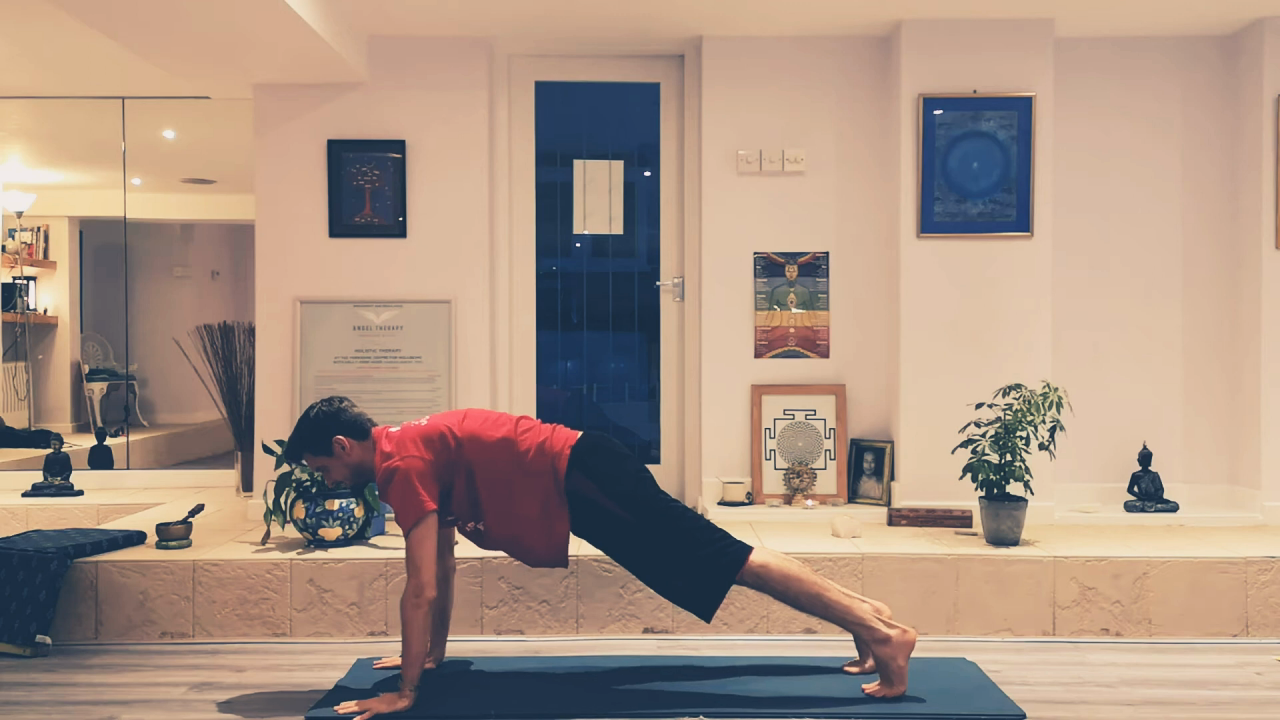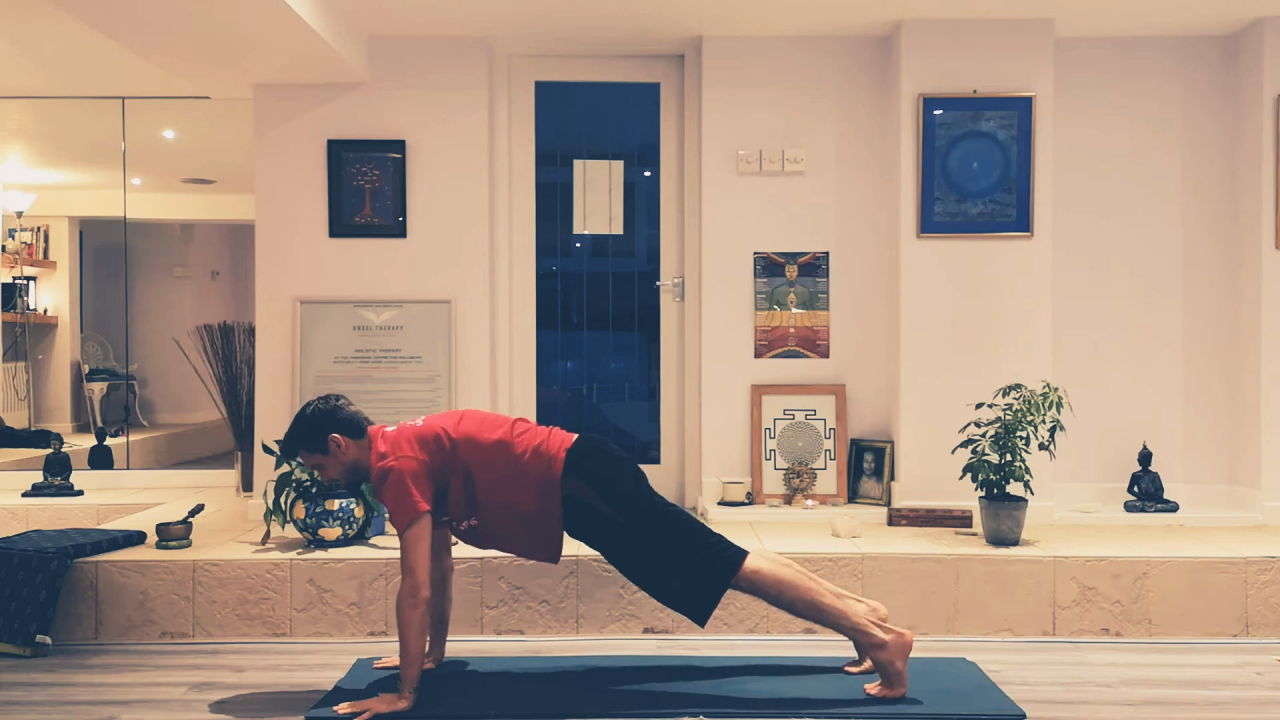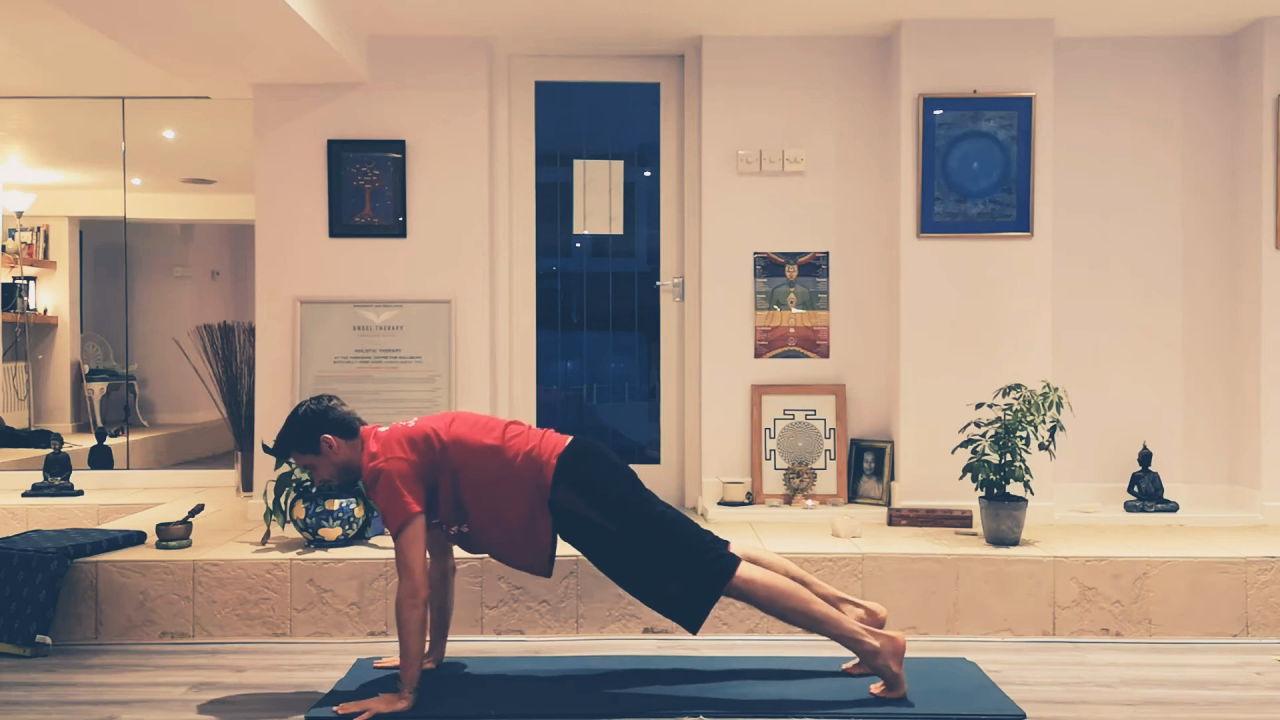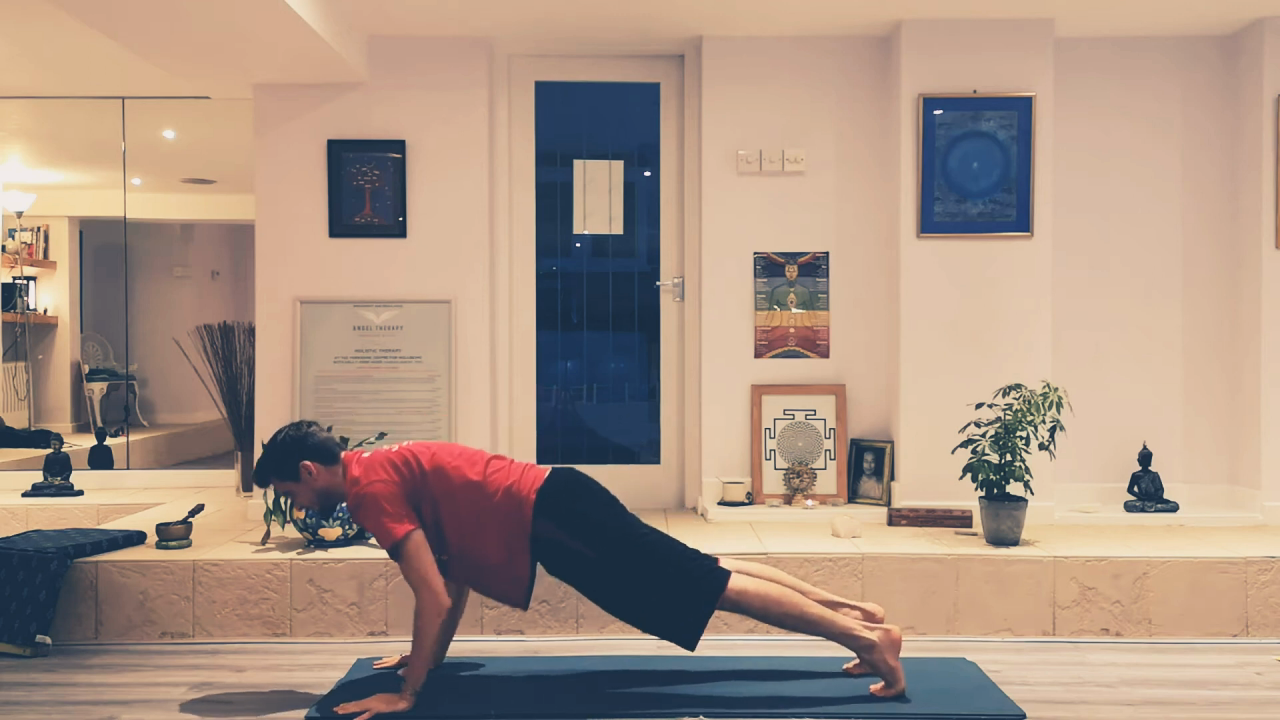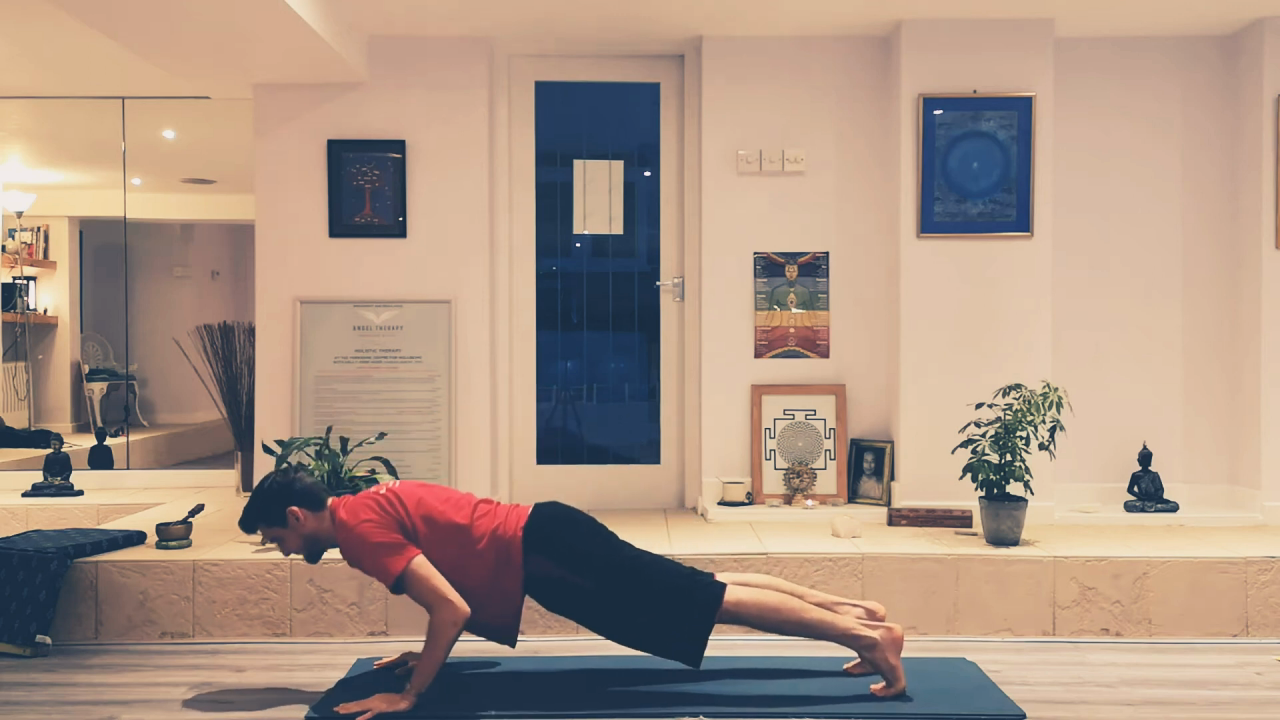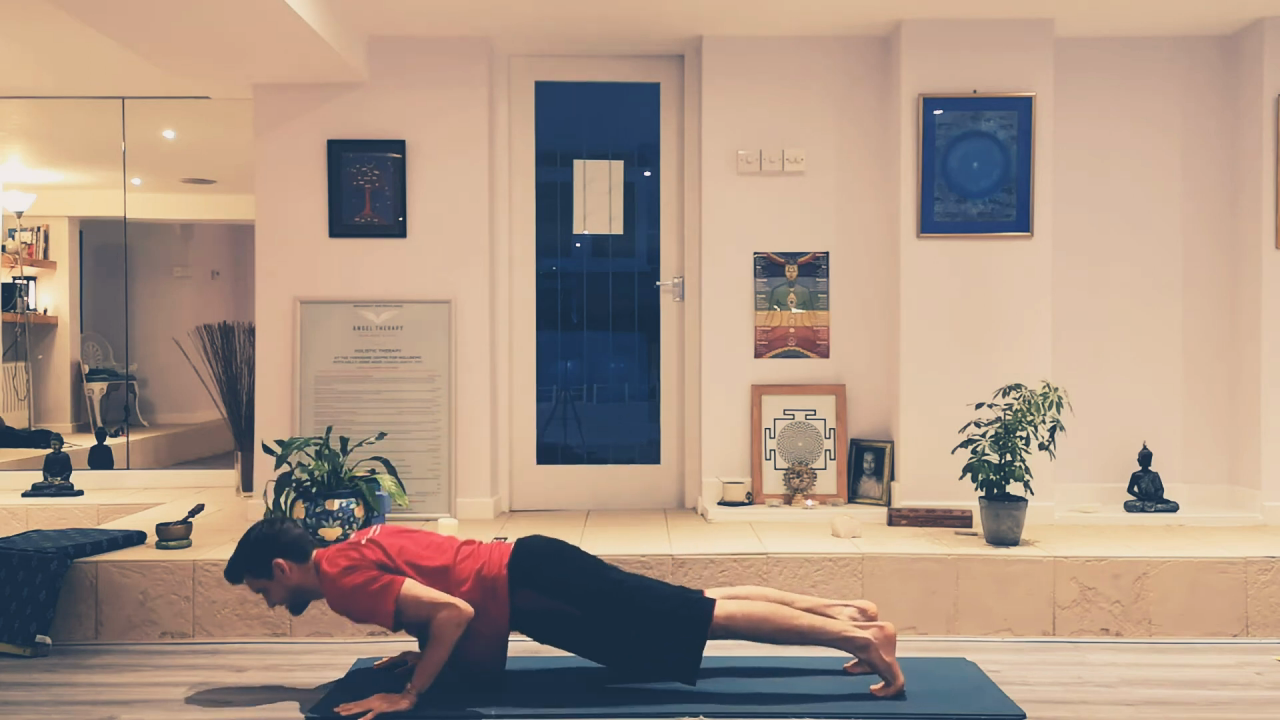
dt=0.3s
person 1, frame 1
left shoulder: (400, 465)
right shoulder: (416, 449)
left elbow: (421, 590)
right elbow: (443, 567)
right wrist: (432, 654)
left hip: (581, 480)
right hip: (580, 476)
left knee: (726, 563)
right knee: (729, 559)
left ankle: (880, 631)
right ankle: (865, 612)
person 1, frame 2
left shoulder: (393, 465)
right shoulder: (412, 448)
left elbow: (415, 591)
right elbow: (440, 564)
right wrist: (433, 654)
left hip: (578, 481)
right hip: (578, 475)
left knee: (725, 567)
right knee: (724, 557)
left ankle: (878, 640)
right ankle: (859, 609)
person 1, frame 3
left shoulder: (385, 465)
right shoulder: (405, 448)
left elbow: (415, 591)
right elbow: (442, 564)
right wrist: (434, 654)
left hip: (568, 487)
right hip: (572, 474)
left knee: (718, 574)
right knee: (719, 557)
left ankle: (871, 644)
right ankle: (855, 610)
person 1, frame 4
left shoulder: (368, 487)
right shoulder: (385, 470)
left elbow: (436, 599)
right elbow: (455, 577)
right wrist: (428, 659)
left hip: (552, 516)
right hip: (554, 504)
left knee: (710, 589)
right knee: (712, 574)
left ankle: (866, 639)
right ankle: (854, 612)
person 1, frame 5
left shoulder: (357, 528)
right shoulder: (374, 508)
left elbow: (452, 609)
right wrist: (426, 657)
left hip: (542, 552)
right hip: (543, 536)
left knee: (708, 605)
right knee: (711, 593)
left ankle: (865, 636)
right ankle: (856, 613)
person 1, frame 6
left shoulder: (344, 581)
right shoulder: (356, 554)
left elbow: (456, 612)
right wrist: (424, 649)
left hip: (529, 585)
right hip: (530, 568)
left knee: (704, 619)
right knee: (703, 606)
left ankle: (860, 639)
right ankle: (848, 611)
